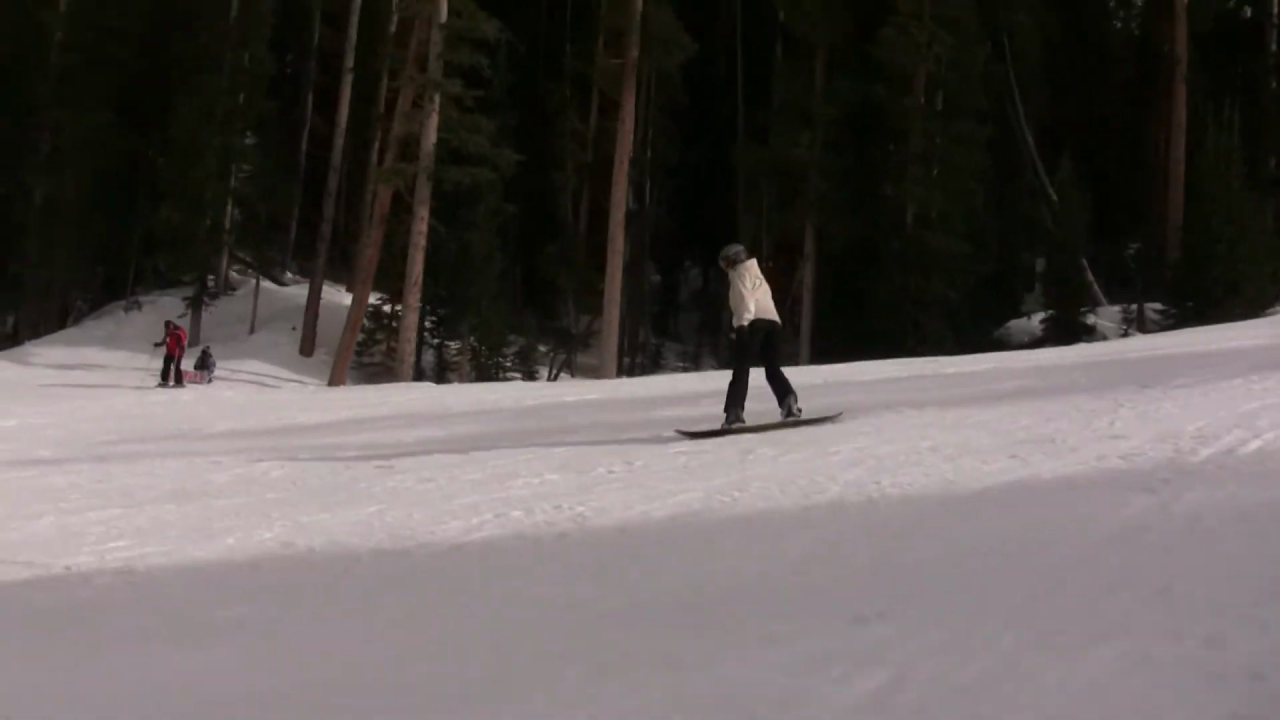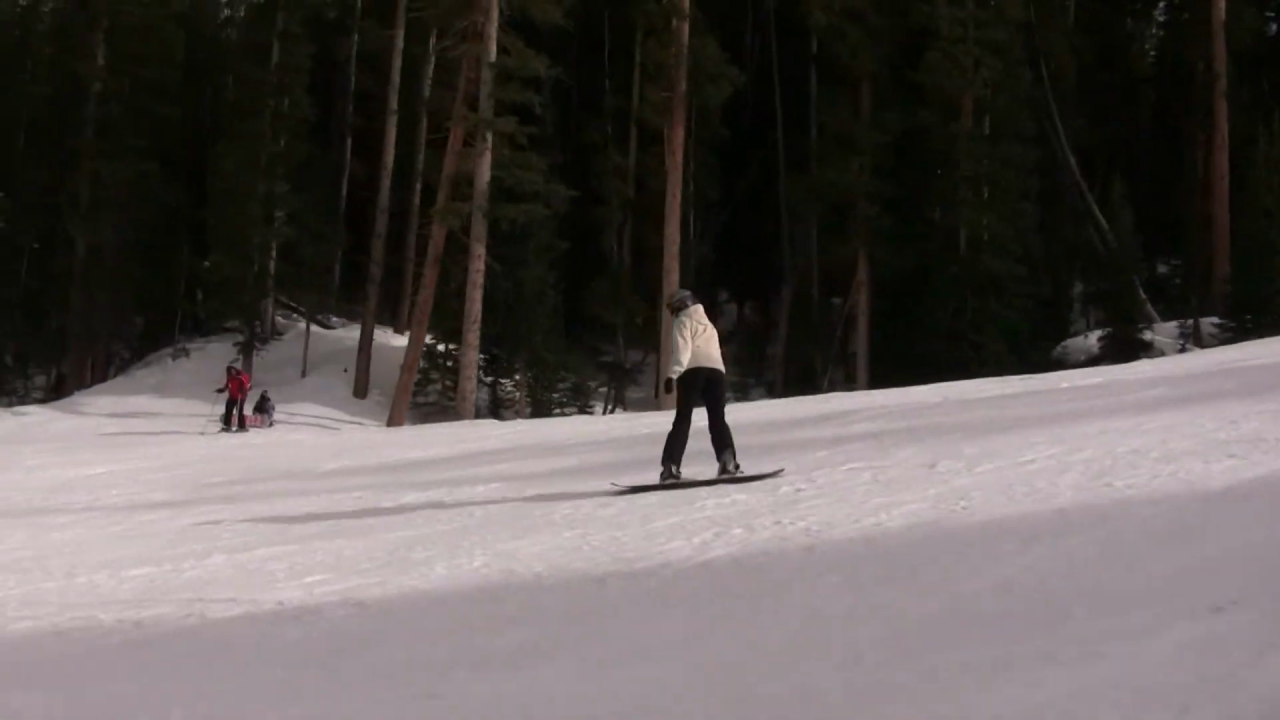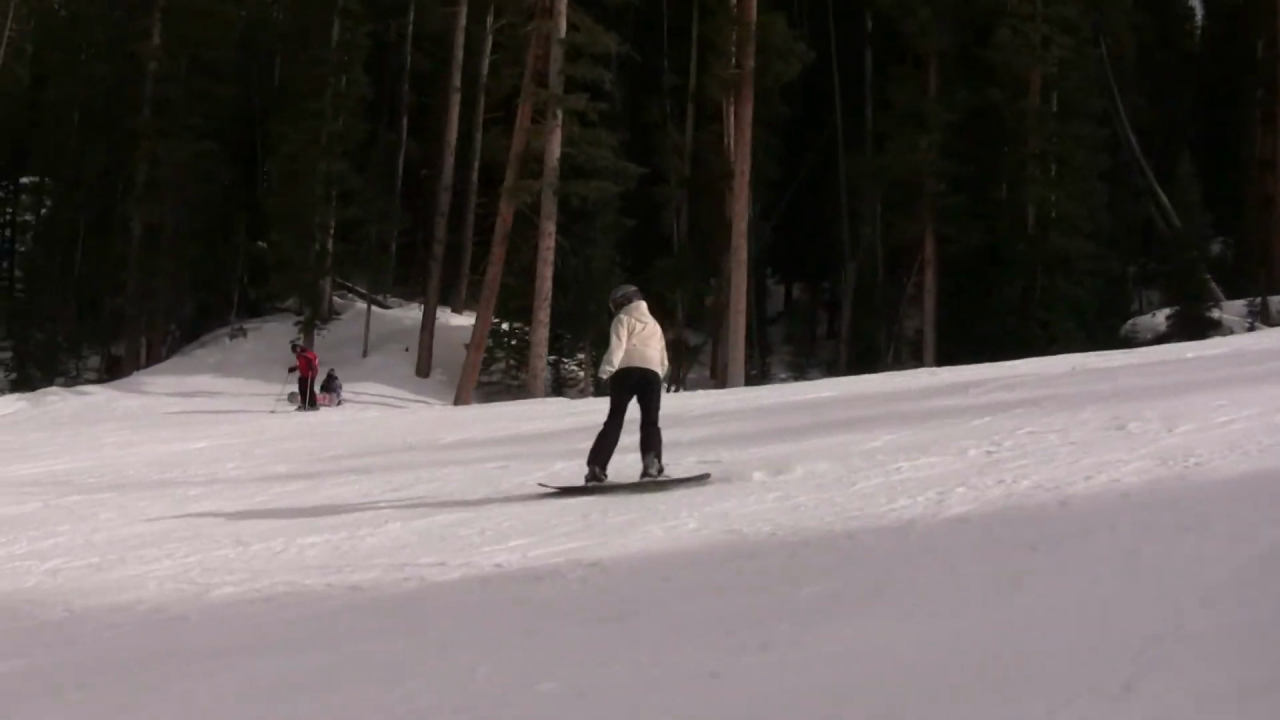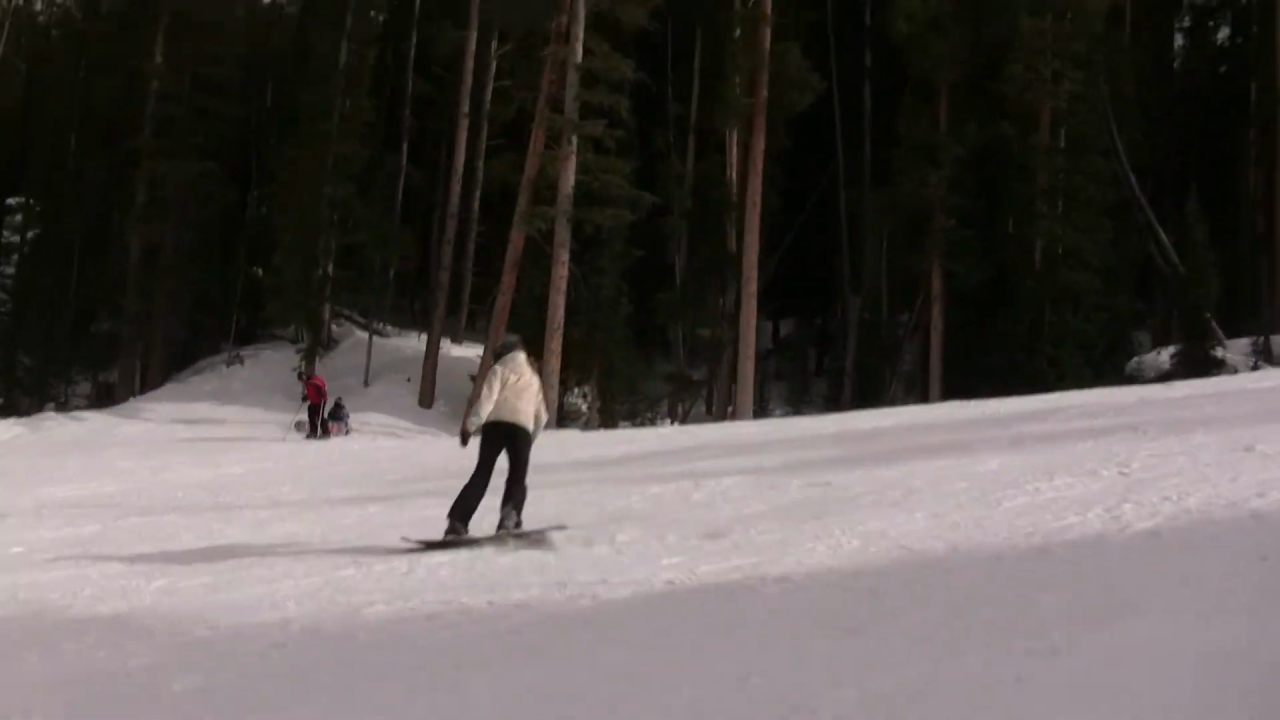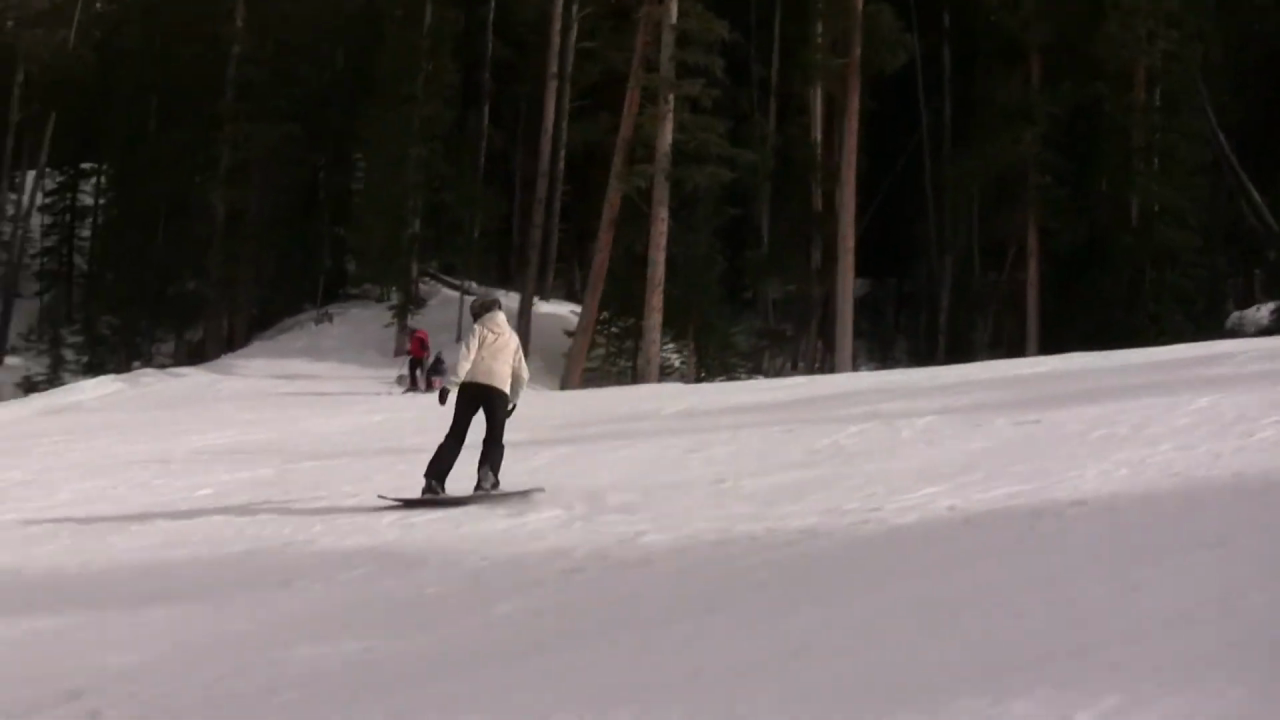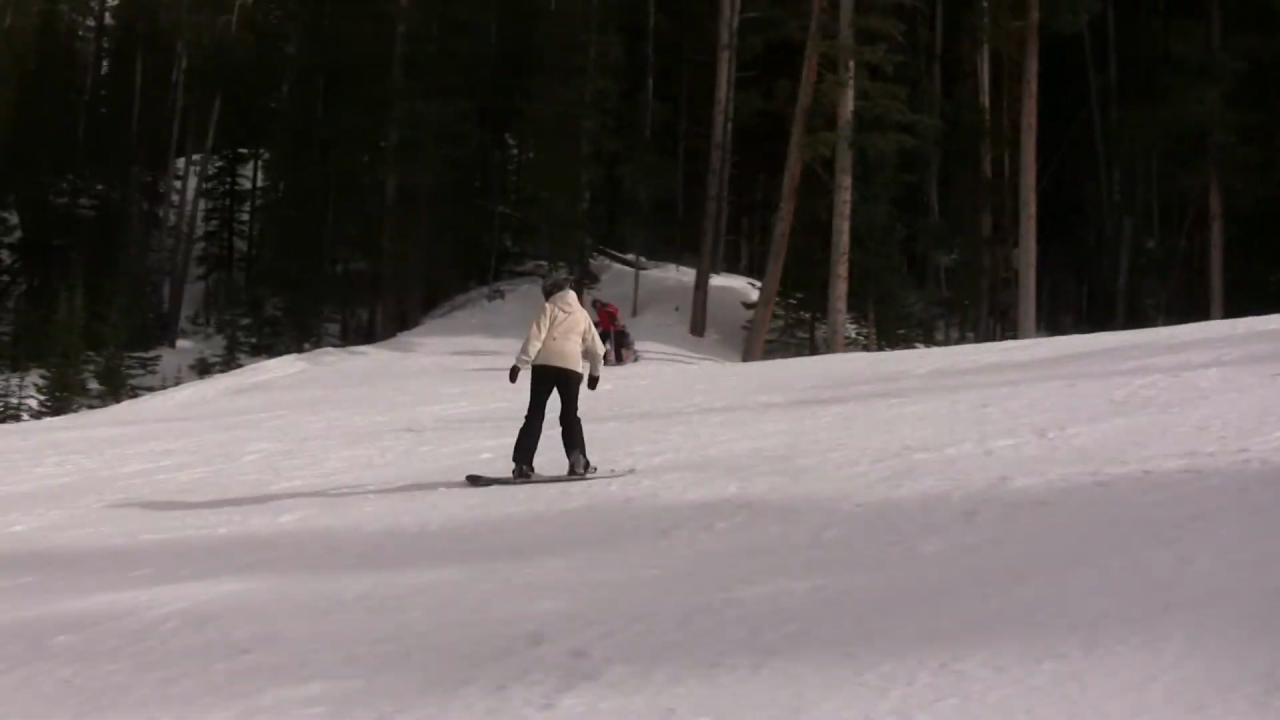
dt=0.3s
person 1, frame 1
left shoulder: (741, 274)
right shoulder: (759, 277)
left elbow: (746, 299)
left wrist: (741, 323)
right wrist: (735, 337)
left hip: (752, 323)
right hip: (773, 323)
left knee: (741, 370)
right knee: (773, 370)
left ankle: (734, 413)
right ankle: (789, 404)
person 1, frame 2
left shoulder: (683, 321)
right shoulder: (708, 325)
left elbow: (682, 349)
left wrist: (672, 374)
left hip: (692, 371)
right hip: (717, 371)
left knee: (682, 421)
right knee: (717, 421)
left ankle: (671, 467)
right ankle: (727, 461)
person 1, frame 3
left shoulder: (623, 319)
right shoulder: (655, 324)
left elbow: (616, 348)
right elbow: (664, 362)
left wrist: (603, 373)
right wrist: (655, 385)
left hip: (626, 371)
right hip: (652, 373)
left knee: (613, 422)
right knee: (650, 423)
left ankle: (596, 468)
right ankle: (651, 464)
person 1, frame 4
left shoulder: (499, 370)
right shoulder: (533, 376)
left elbow: (487, 399)
right elbow: (541, 416)
left wrist: (471, 425)
right wrist: (530, 439)
left hip: (496, 424)
right hip: (522, 428)
left knee: (480, 476)
right knee: (517, 479)
left ankle: (457, 522)
right ankle: (509, 517)
person 1, frame 5
left shoulder: (478, 329)
right shoulder: (511, 336)
left elbow: (464, 358)
right elbow: (522, 373)
left wrist: (448, 384)
right wrist: (514, 399)
left hip: (471, 385)
right hip: (497, 389)
left knee: (455, 435)
right knee: (494, 439)
left ankle: (433, 481)
right ankle: (487, 477)
person 1, frame 6
left shoulder: (549, 308)
right shoulder: (582, 313)
left elbow: (535, 337)
right elbow: (597, 348)
left wrist: (520, 363)
right wrist: (595, 371)
left hip: (544, 366)
right hip: (571, 368)
left knee: (534, 416)
right knee: (570, 417)
left ankle: (523, 465)
right ankle: (578, 461)
